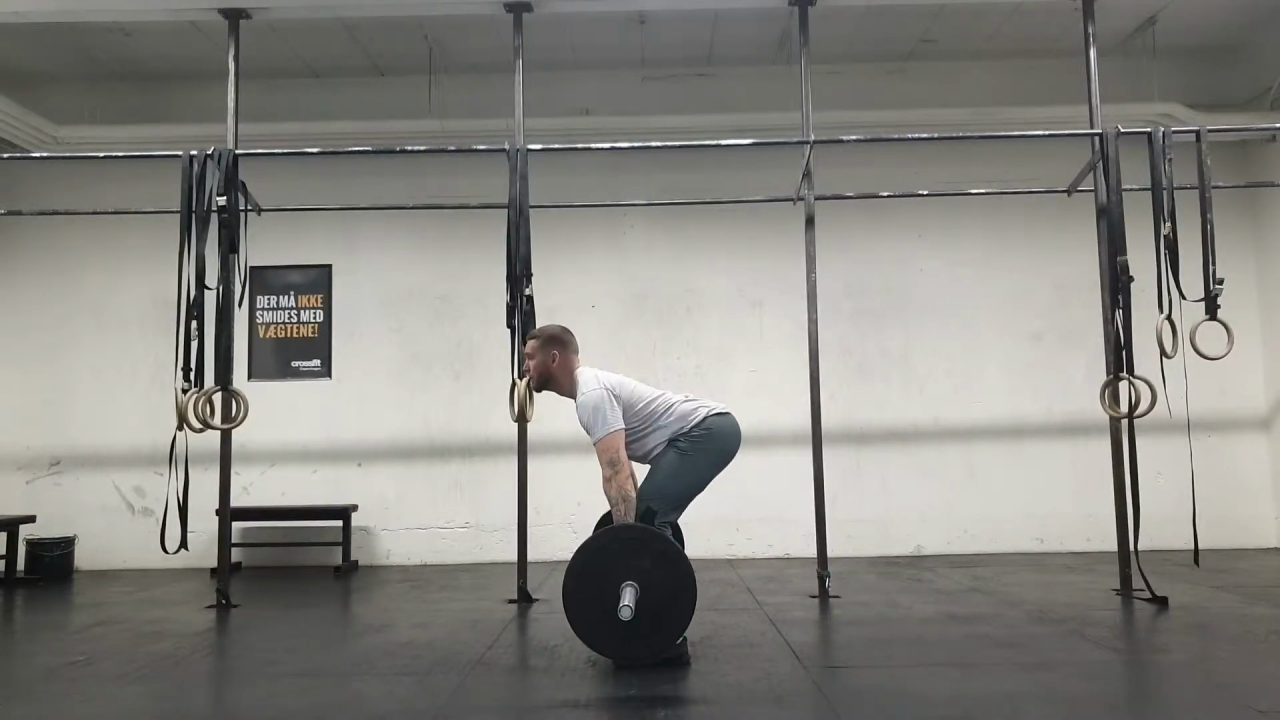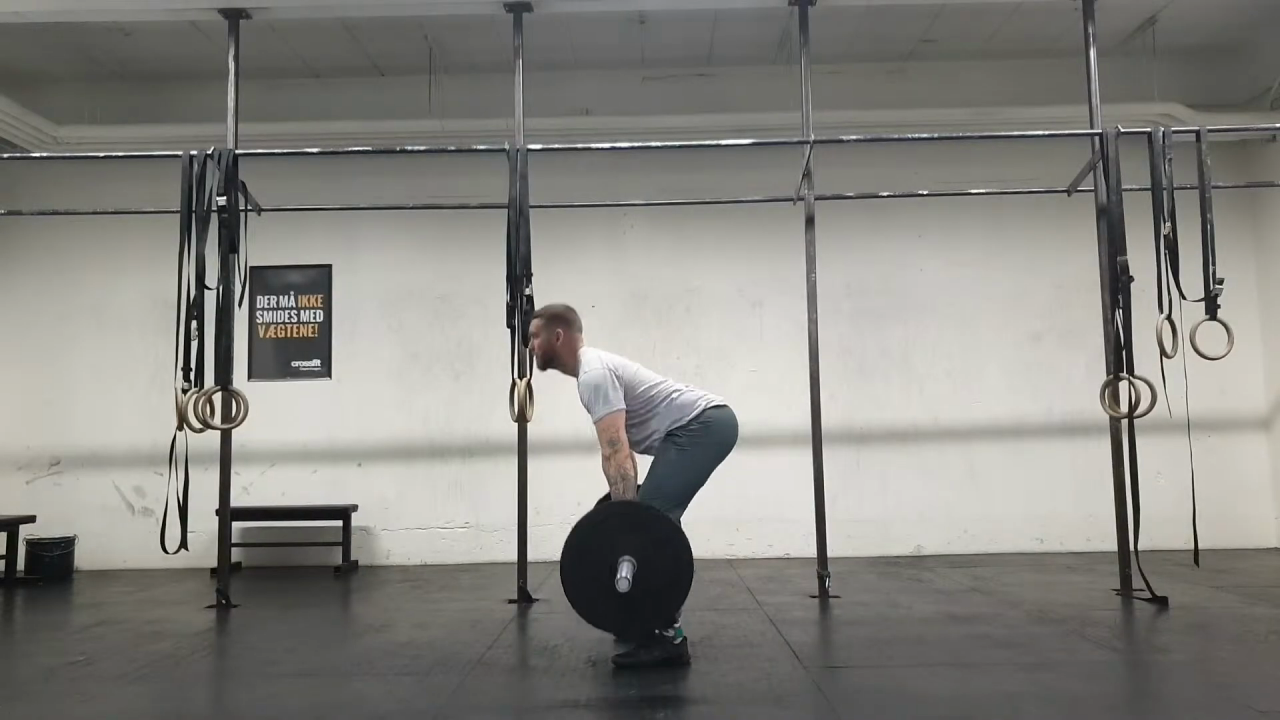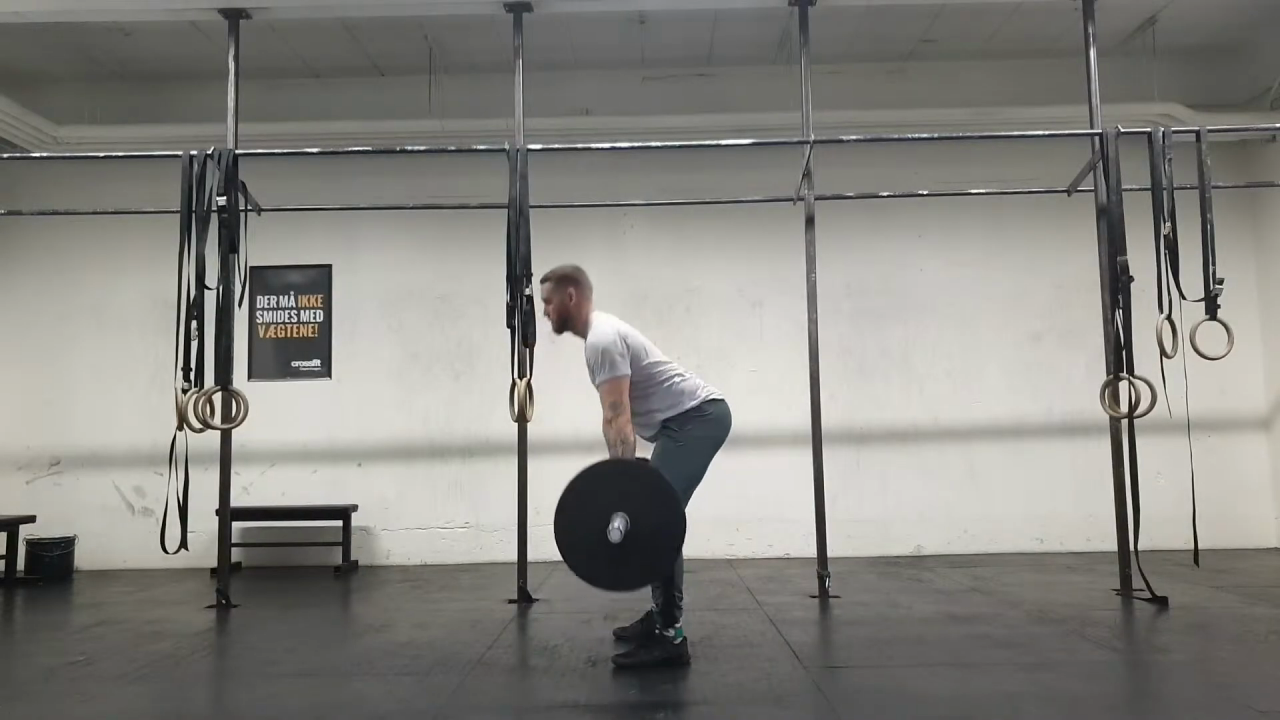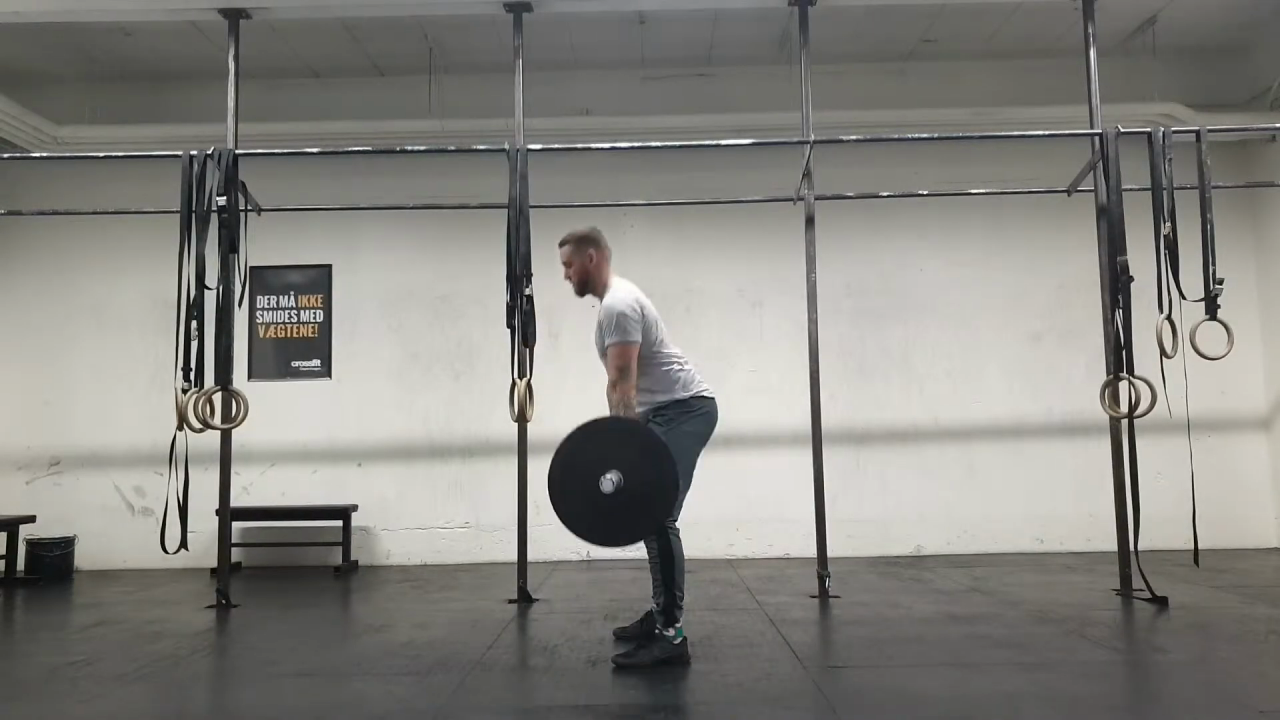
dt=0.2s
person 1, frame 1
left shoulder: (591, 394)
right shoulder: (593, 386)
left elbow: (616, 473)
right elbow: (622, 468)
left hip: (706, 431)
right hip: (711, 430)
right knee: (649, 518)
person 1, frame 2
left shoulder: (594, 374)
right shoulder: (594, 366)
left elbow: (616, 454)
right elbow: (621, 451)
left hip: (704, 425)
right hip: (708, 423)
left ankle: (668, 636)
person 1, frame 3
left shoulder: (602, 339)
right shoulder: (603, 333)
left elbow: (617, 419)
right elbow: (622, 417)
left hip: (697, 417)
right hip: (696, 416)
left ankle: (669, 635)
right ankle: (661, 615)
person 1, frame 4
left shoulder: (618, 304)
right shoulder: (619, 299)
left elbow: (622, 384)
right elbow: (626, 382)
left hip: (681, 410)
right hip: (678, 409)
left ankle: (670, 634)
right ankle: (661, 614)
